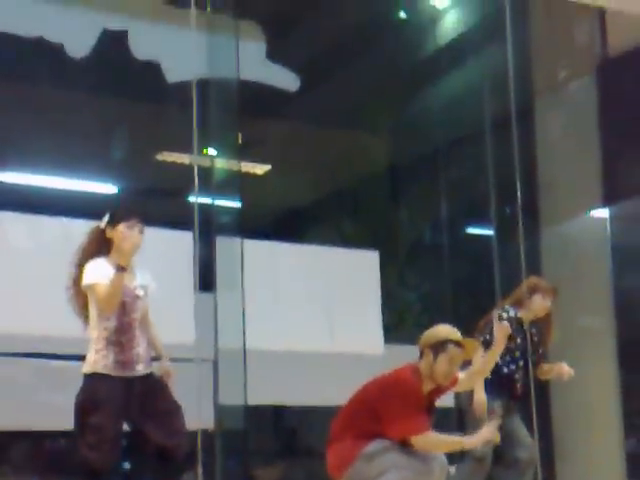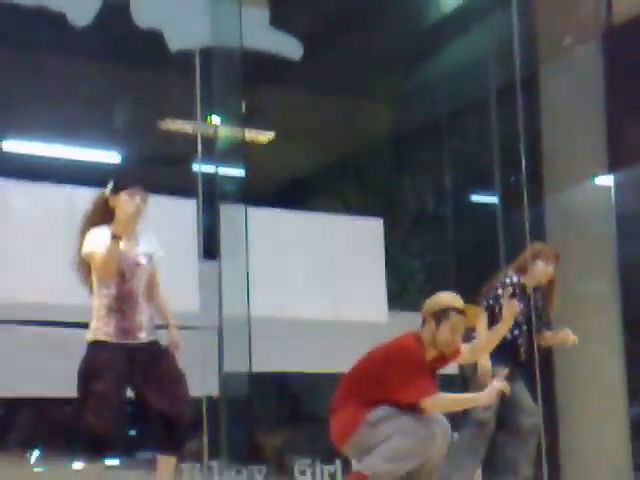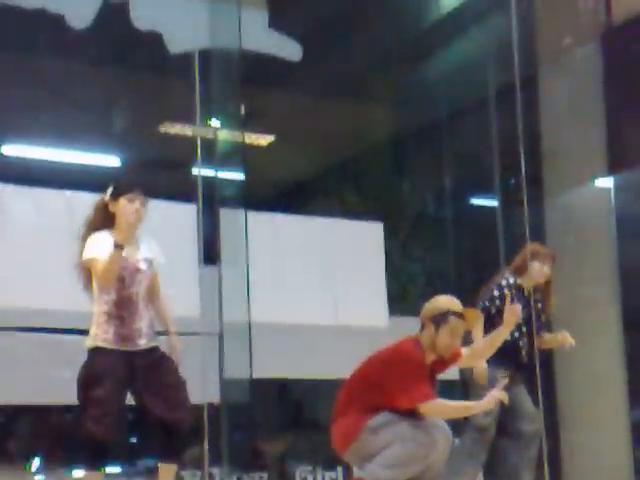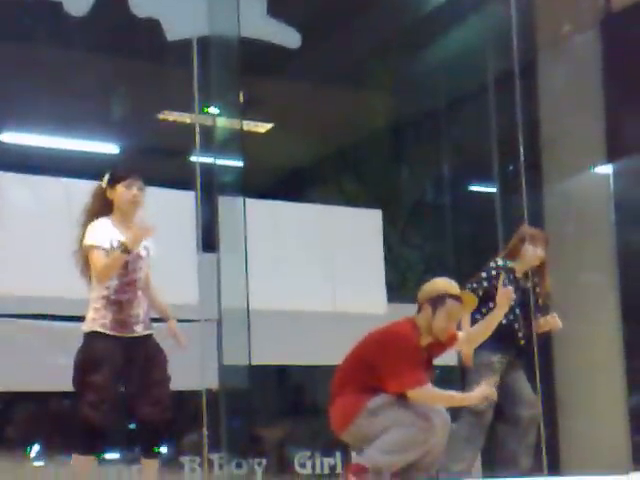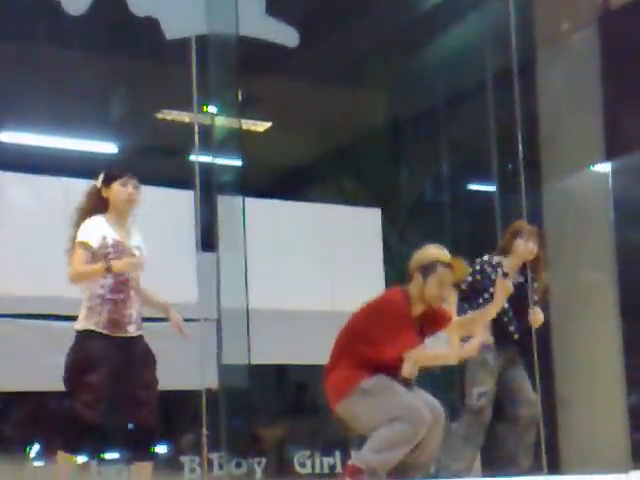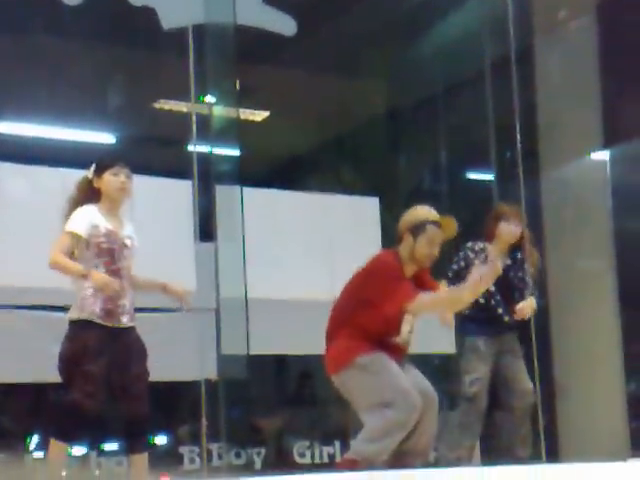
dt=0.2s
person 1, frame 1
left shoulder: (141, 275)
right shoulder: (97, 267)
right elbow: (107, 305)
left wrist: (162, 357)
right wrist: (121, 264)
left hip: (141, 374)
right hip: (104, 374)
left knee: (172, 439)
right knee: (100, 451)
person 1, frame 2
left shoulder: (147, 241)
right shoulder: (98, 235)
right elbow: (105, 273)
left wrist: (171, 327)
right wrist: (118, 232)
left hip: (145, 342)
right hip: (107, 342)
left knee: (176, 409)
right knee: (101, 421)
person 1, frame 3
left shoulder: (149, 246)
right shoulder: (99, 241)
right elbow: (101, 282)
left wrist: (170, 333)
right wrist: (120, 241)
left hip: (146, 348)
right hip: (107, 348)
left knee: (176, 415)
right knee: (101, 428)
person 1, frame 4
left shoulder: (141, 235)
right shoulder: (100, 228)
right elbow: (99, 275)
left wrist: (168, 317)
right wrist: (128, 246)
left hip: (140, 336)
right hip: (104, 334)
left knee: (155, 413)
right knee: (95, 414)
person 1, frame 5
left shoulder: (135, 235)
right shoulder: (94, 226)
right elbow: (75, 272)
left wrist: (166, 310)
right wrist: (112, 267)
left hip: (132, 336)
right hip: (96, 333)
left knee: (143, 415)
right knee: (85, 412)
person 1, frame 6
left shoulder: (127, 227)
right shoulder: (86, 215)
right elbow: (56, 257)
left wrist: (163, 286)
right wrist: (89, 274)
left hip: (124, 326)
right hip: (89, 323)
left knee: (136, 405)
right knee: (80, 401)
person 2, frame 1
left shoulder: (533, 332)
right shoulder: (505, 315)
left elbow: (539, 369)
left wrist: (557, 369)
right wrist: (478, 391)
left hip: (508, 400)
right hip: (486, 395)
left knee: (524, 453)
right knee: (481, 454)
person 2, frame 2
left shoulder: (537, 297)
right shoulder: (508, 282)
left elbow: (538, 336)
right elbow: (482, 315)
left wrist: (559, 337)
right wrist: (482, 356)
left hip: (512, 367)
right hip: (490, 362)
left knee: (528, 420)
right knee: (483, 421)
person 2, frame 3
left shoulder: (535, 299)
right shoulder: (506, 284)
left elbow: (536, 338)
left wrist: (557, 339)
left hip: (513, 369)
right hip: (491, 365)
left knee: (529, 425)
right knee: (483, 424)
person 2, frame 4
left shoulder: (532, 283)
right shoulder: (499, 267)
left elbow: (531, 324)
left wrist: (548, 322)
left hip: (511, 354)
right hip: (487, 349)
left knee: (528, 409)
right knee: (480, 409)
person 2, frame 5
left shoulder: (529, 279)
right shoulder: (488, 264)
left elbow: (530, 317)
right elbow: (456, 292)
left wrist: (536, 317)
left hip: (510, 350)
right hip: (483, 347)
left knee: (528, 407)
right knee: (478, 408)
left ankle: (515, 469)
right ankle: (453, 472)
person 2, frame 6
left shoulder: (521, 260)
right shoulder: (473, 251)
left elbow: (529, 295)
right elbow: (447, 282)
left wrist: (527, 306)
left hip: (507, 336)
right hip: (476, 334)
left knee: (523, 395)
right knee: (474, 396)
left ankle: (520, 458)
right ankle: (454, 460)
person 3, frame 1
left shoulder: (431, 378)
right shoulder: (404, 384)
left elbow: (469, 379)
right elbow: (420, 440)
left wrist: (498, 346)
right wrist: (471, 442)
left hip: (375, 451)
right hip: (351, 455)
left knee: (436, 465)
person 3, frame 2
left shoulder: (434, 347)
right shoulder: (407, 351)
left elbow: (472, 352)
right elbow: (430, 403)
left wrist: (505, 323)
right wrist: (481, 397)
left hip: (379, 417)
right hip: (353, 423)
left knee: (439, 431)
right knee: (427, 433)
person 3, frame 3
left shoulder: (433, 351)
right shoulder: (407, 356)
left elbow: (472, 356)
right elbow: (429, 407)
left wrist: (507, 326)
right wrist: (481, 404)
left hip: (380, 421)
right hip: (355, 428)
left knee: (440, 436)
right knee: (426, 438)
person 3, frame 4
left shoulder: (430, 334)
right shoulder: (402, 337)
left elbow: (468, 340)
right elbow: (418, 393)
left wrist: (499, 311)
right wrist: (470, 397)
left hip: (381, 400)
right hip: (354, 407)
left knee: (439, 421)
right knee: (426, 423)
person 3, frame 5
left shoulder: (425, 307)
right shoulder: (392, 304)
left elbow: (458, 326)
right elbow: (416, 354)
left wrist: (496, 303)
right wrist: (464, 350)
left hip: (383, 378)
right hip: (352, 380)
left knee: (433, 415)
right knee: (413, 418)
person 3, frame 6
left shoulder: (416, 273)
right shoulder: (384, 266)
left elbow: (447, 303)
right elbow: (417, 306)
left wrist: (483, 283)
right wrist: (465, 289)
left hip: (385, 352)
right hip: (353, 351)
left knee: (426, 400)
right knee: (403, 404)
left ankle: (406, 470)
right ankle: (353, 467)
